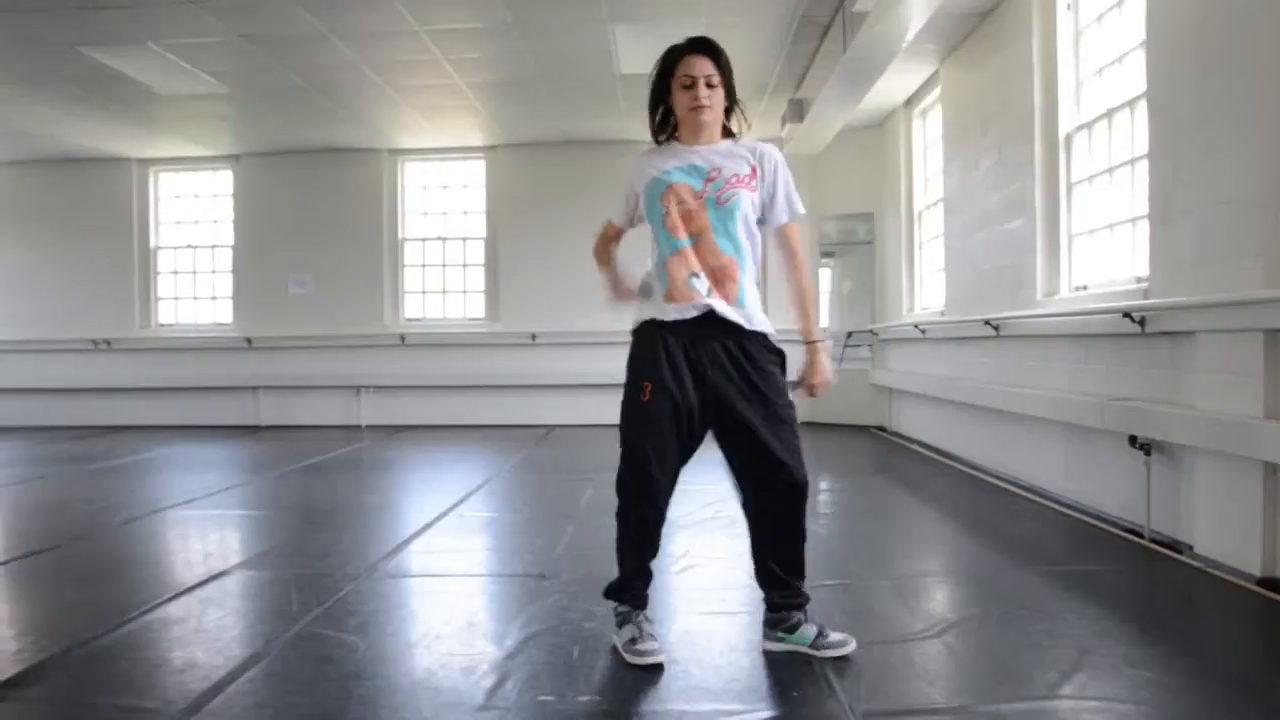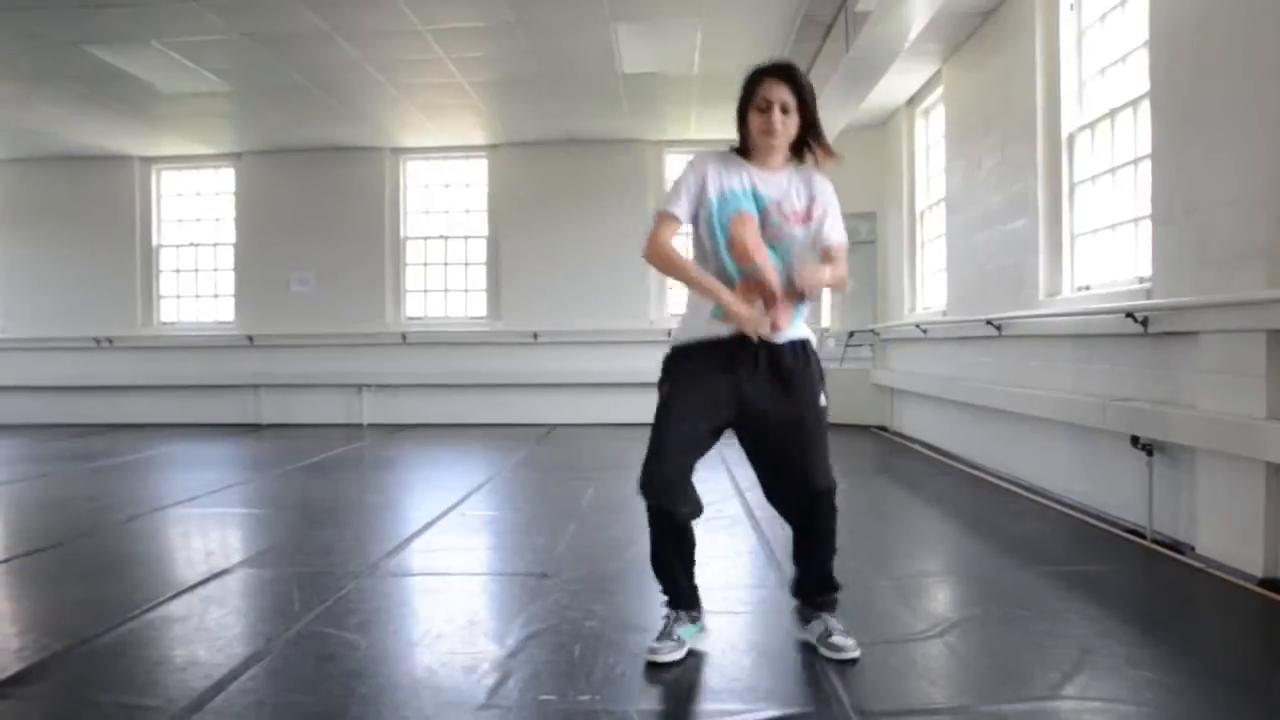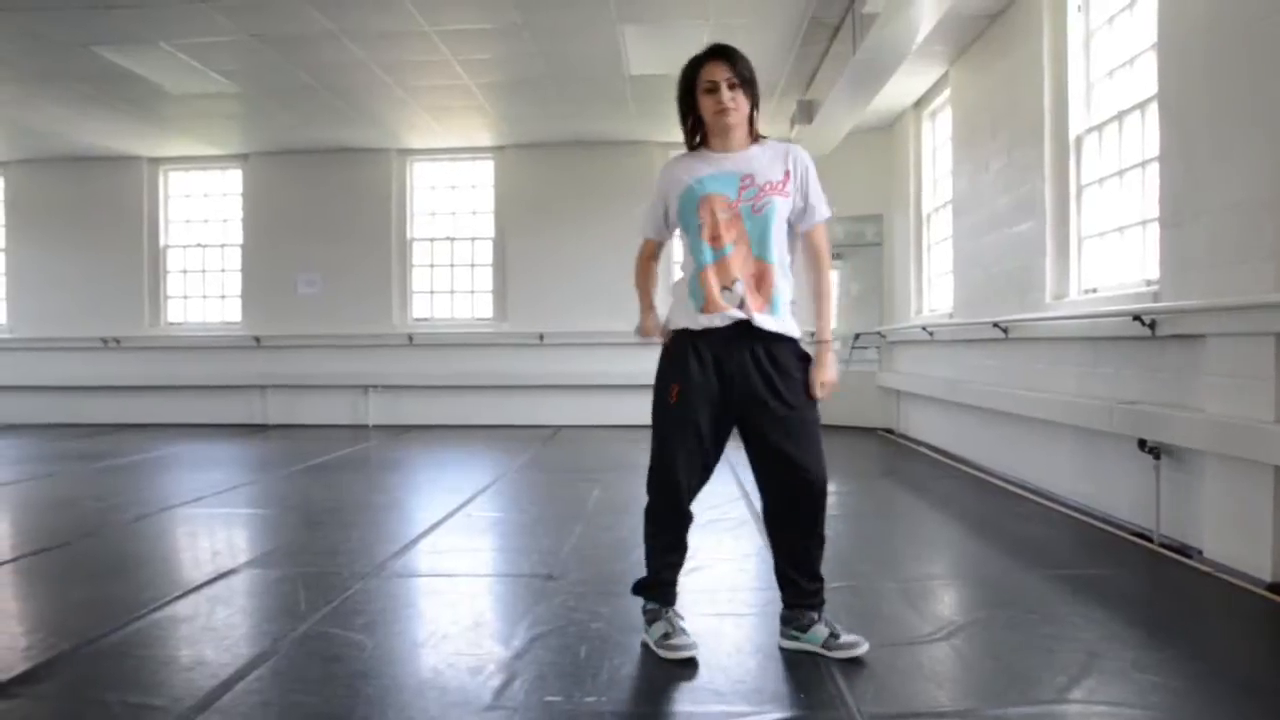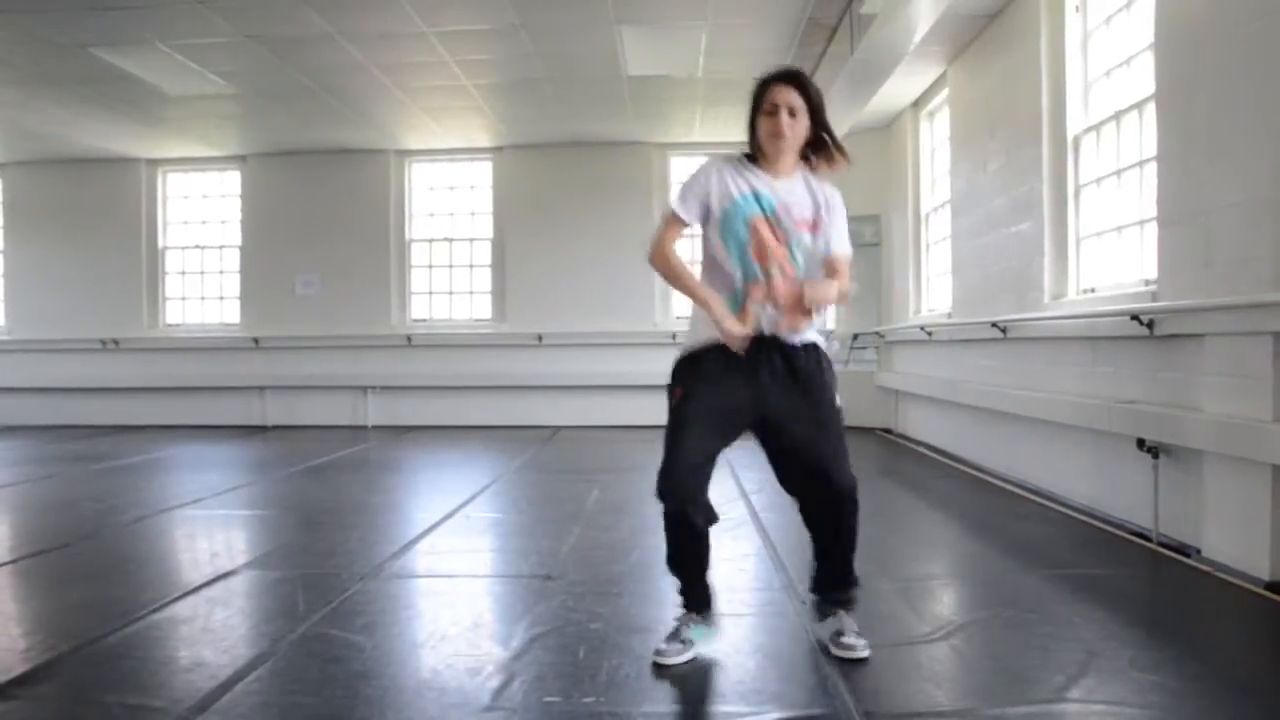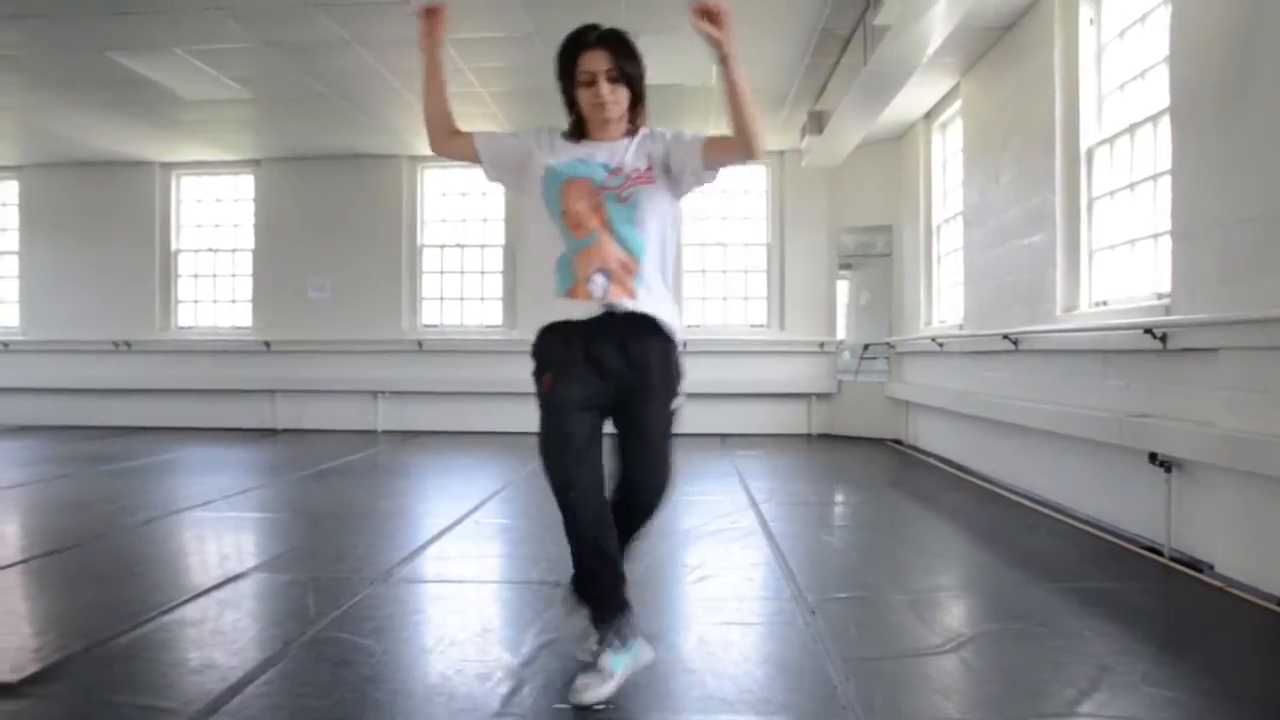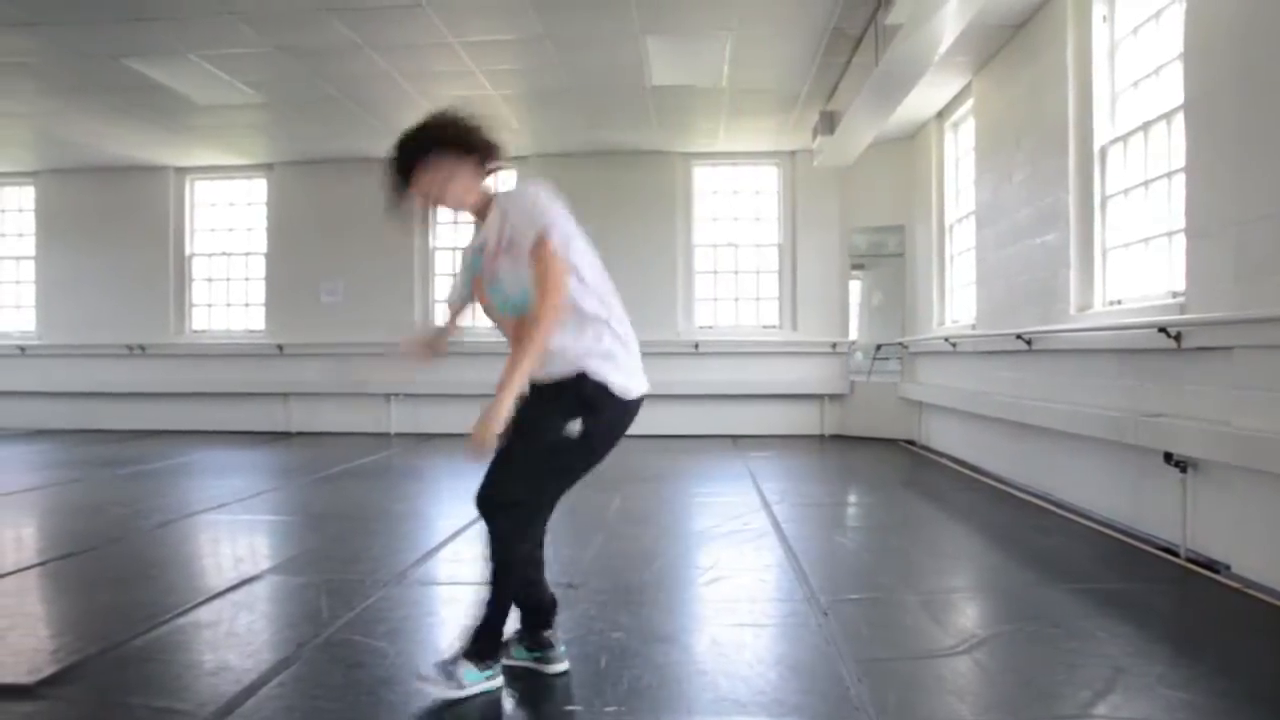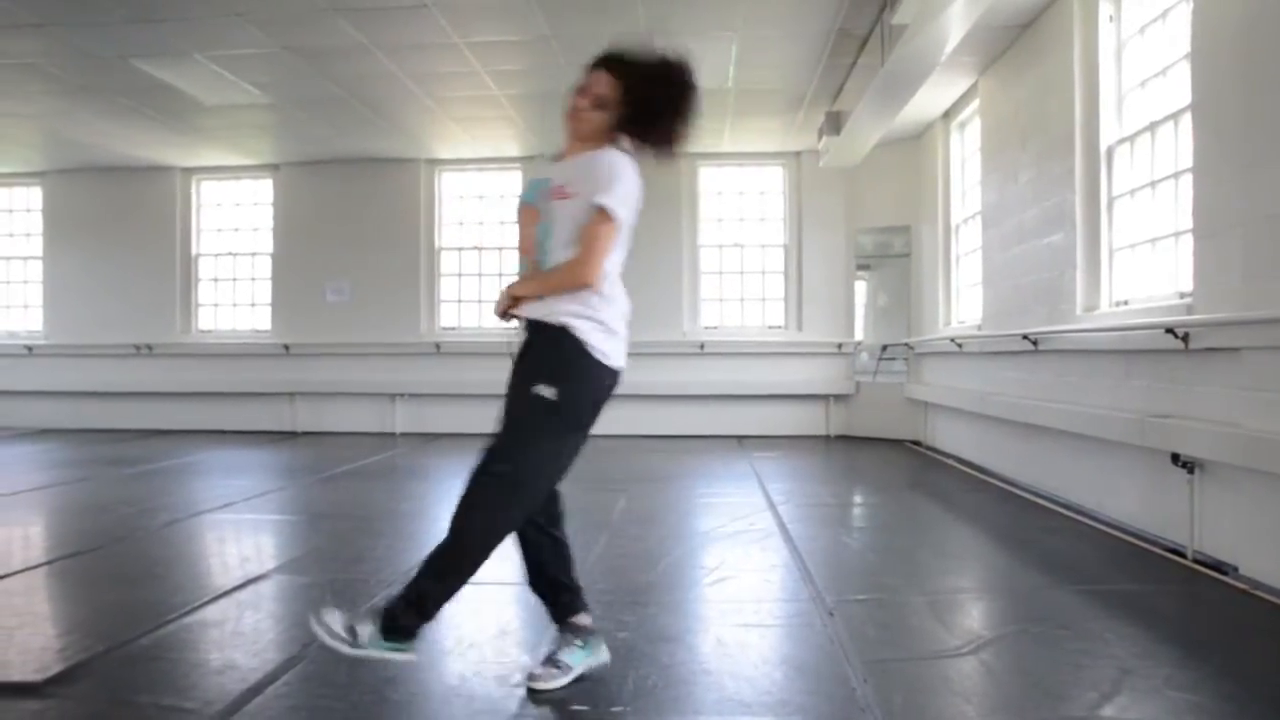
dt=0.5s
person 1, frame 1
left shoulder: (761, 159)
right shoulder: (649, 166)
left elbow: (792, 253)
right elbow: (609, 237)
left wrist: (815, 343)
right wrist: (613, 275)
left hip: (743, 338)
right hip: (665, 339)
left knee: (782, 475)
right knee: (644, 481)
left ankle: (785, 615)
right ankle: (631, 611)
person 1, frame 2
left shoulder: (814, 187)
right shoulder: (708, 169)
left elbow: (840, 264)
right elbow: (655, 246)
left wrist: (820, 275)
right wrist: (725, 298)
left hip: (786, 354)
right hip: (705, 351)
left knee: (810, 490)
right knee: (663, 481)
left ankle: (817, 610)
right ankle: (684, 611)
person 1, frame 3
left shoulder: (791, 161)
right shoulder: (678, 174)
left elbow: (818, 256)
right elbow: (648, 255)
left wrist: (824, 347)
right wrist: (647, 311)
left hip: (773, 344)
right hip: (695, 344)
left knee: (801, 482)
right knee: (672, 483)
left ankle: (801, 614)
right ankle: (659, 608)
person 1, frame 4
left shoulder: (823, 197)
right shoulder: (717, 175)
left elbow: (839, 278)
right elbow: (661, 248)
left wrist: (824, 292)
right wrist: (712, 304)
left hip: (795, 357)
right hip: (717, 354)
left knee: (833, 487)
right knee: (680, 482)
left ankle: (835, 608)
right ankle: (697, 610)
person 1, frame 5
left shoulder: (663, 150)
right shoulder: (537, 153)
left elbow: (748, 145)
right elbow: (445, 139)
left hip: (643, 337)
right hip: (569, 337)
left knee: (646, 482)
right knee: (574, 479)
left ankle: (595, 592)
right ankle: (616, 628)
person 1, frame 6
left shoulder: (530, 201)
right shoulder: (475, 249)
left elbow: (552, 297)
right elbow: (452, 316)
left wrist: (507, 391)
left hip: (599, 382)
right hip: (556, 384)
left knee: (507, 498)
right knee: (511, 501)
left ankle: (486, 654)
right ankle: (536, 640)
person 1, frame 7
left shoulder: (615, 170)
right shoulder: (558, 169)
left elbow: (586, 271)
left wrist: (516, 291)
left hip: (576, 350)
right hip: (550, 344)
left knee: (502, 483)
right knee: (525, 493)
left ankle: (400, 624)
right ankle: (576, 628)
